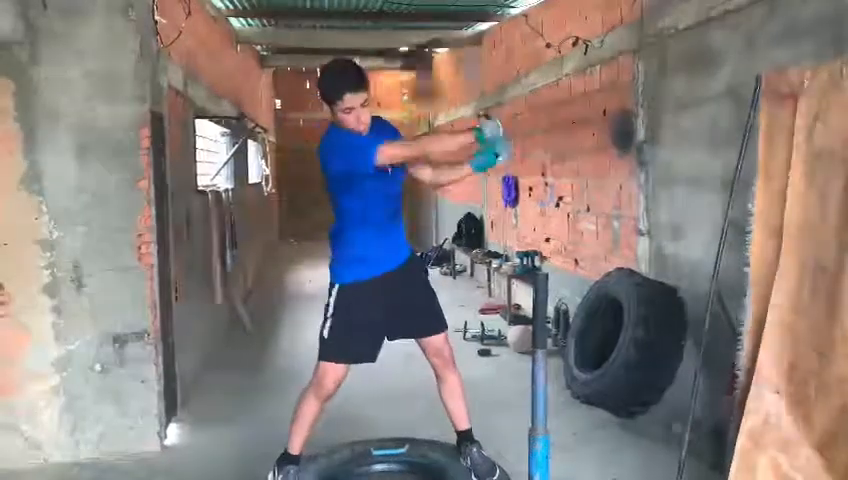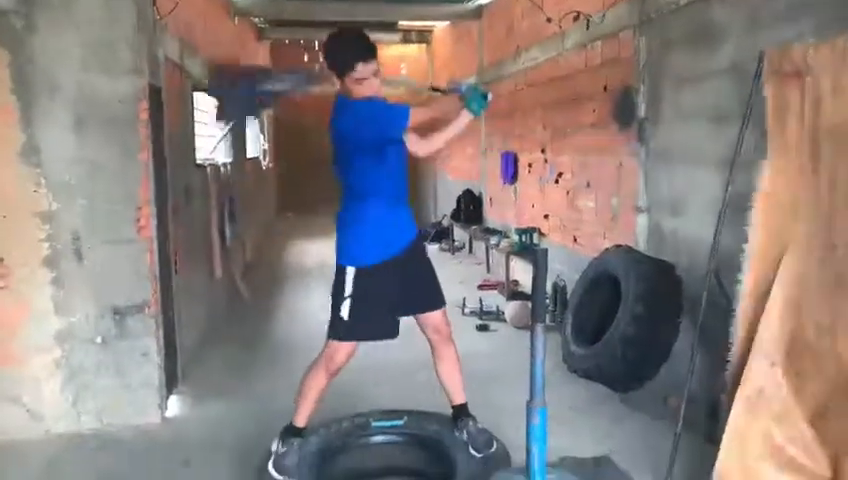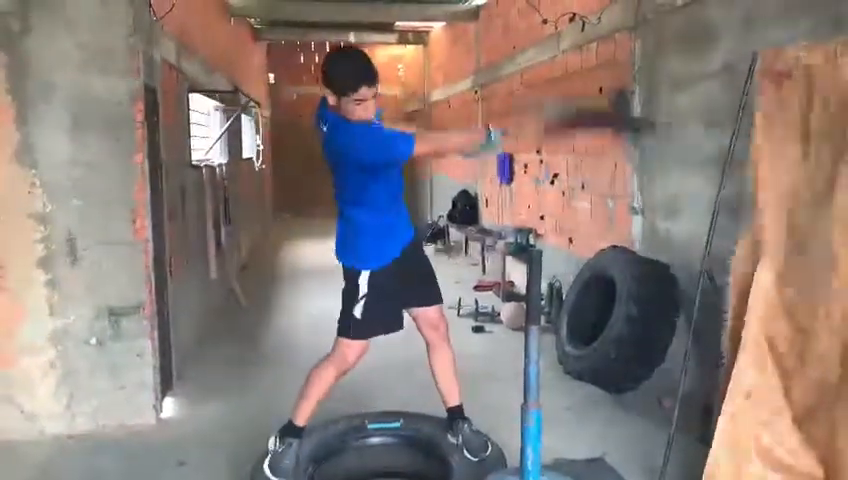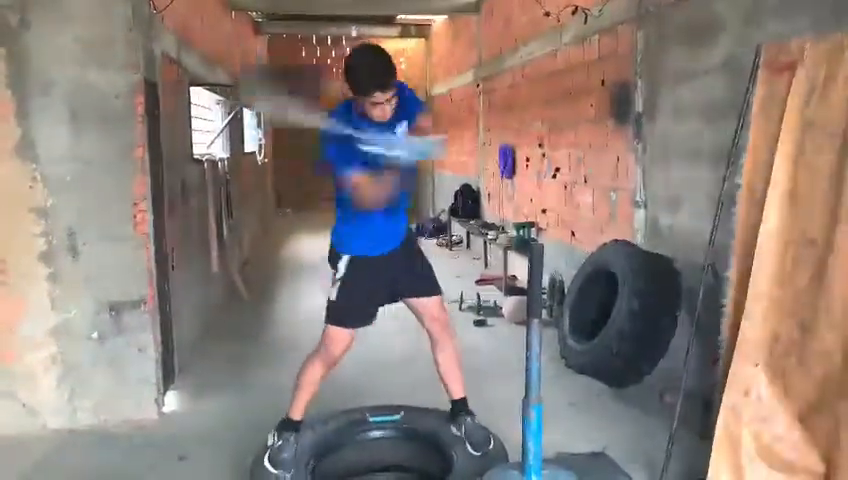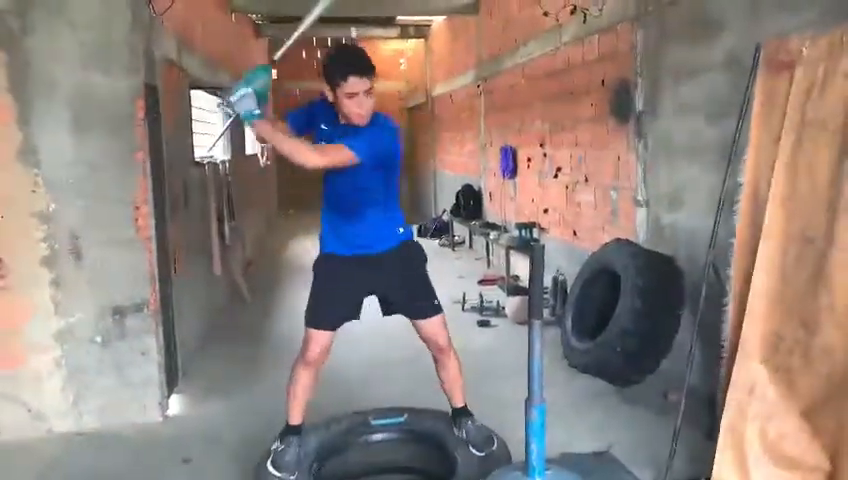
dt=1s
person 1, frame 1
left shoulder: (379, 130)
right shoulder: (337, 144)
left elbow: (429, 174)
right elbow: (419, 149)
left wrist: (475, 164)
right wrist: (477, 135)
left hip: (402, 266)
right hip: (356, 279)
left knee: (443, 355)
right knee: (327, 381)
left ankle: (467, 444)
person 1, frame 2
left shoulder: (366, 105)
right shoulder: (358, 115)
left elbow: (421, 147)
right elbow: (427, 115)
left wrist: (470, 109)
right wrist: (459, 97)
left hip: (404, 242)
right hip: (365, 254)
left knee: (441, 331)
right knee: (336, 357)
left ankle: (462, 418)
right ankle: (291, 436)
person 1, frame 3
left shoulder: (342, 114)
right shoulder: (352, 137)
left elbow: (404, 133)
right elbow: (428, 144)
left wrist: (463, 137)
right wrist: (479, 137)
left hip: (401, 242)
right hip: (371, 257)
left knee: (436, 328)
right knee: (345, 356)
left ankle: (457, 421)
right ankle: (289, 435)
person 1, frame 4
left shoulder: (403, 99)
right shoulder: (340, 127)
left elbow: (428, 131)
right elbow: (368, 199)
right wrist: (394, 172)
left hip: (398, 240)
right hip: (357, 250)
left knee: (440, 325)
right knee: (332, 348)
left ankle: (461, 414)
right ankle: (288, 430)
person 1, frame 5
left shoulder: (382, 133)
right shoulder: (318, 115)
left elbow: (314, 158)
right elbow: (284, 137)
left wrist: (257, 121)
right wrist: (256, 110)
left hip: (394, 250)
right hip: (339, 255)
left knee: (440, 340)
right knee: (313, 352)
left ankle: (462, 418)
right ankle: (290, 436)
